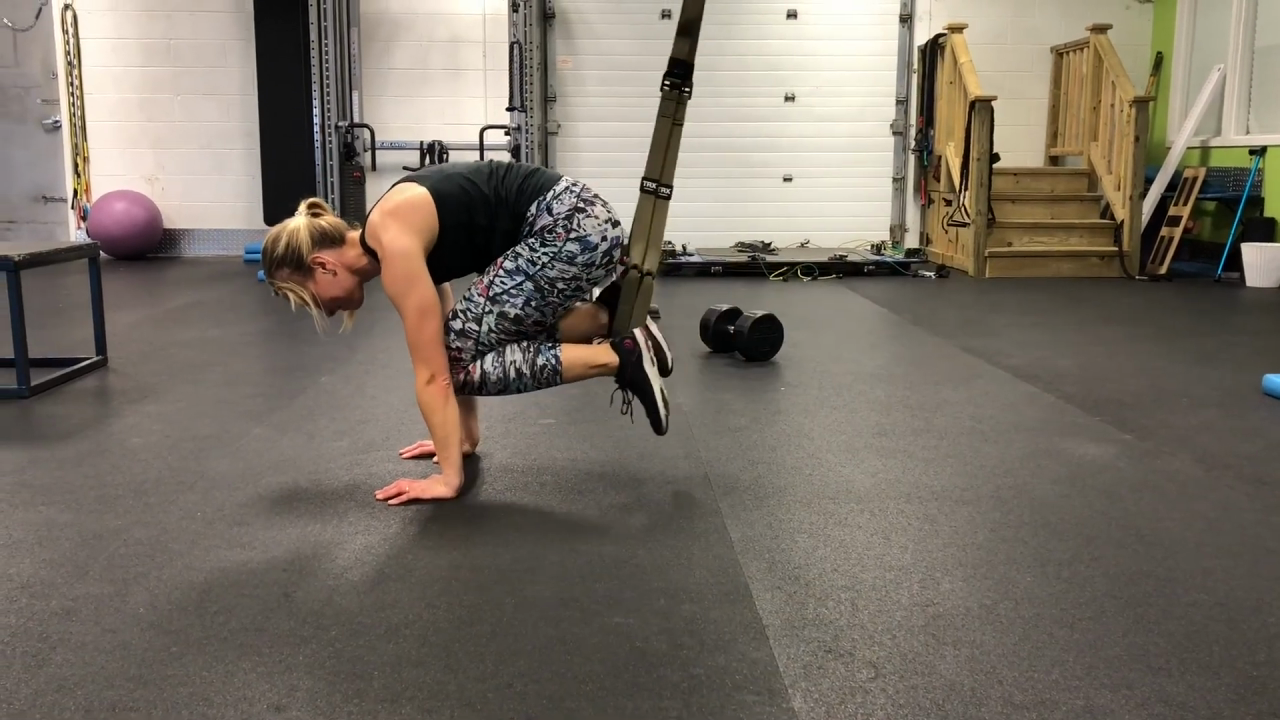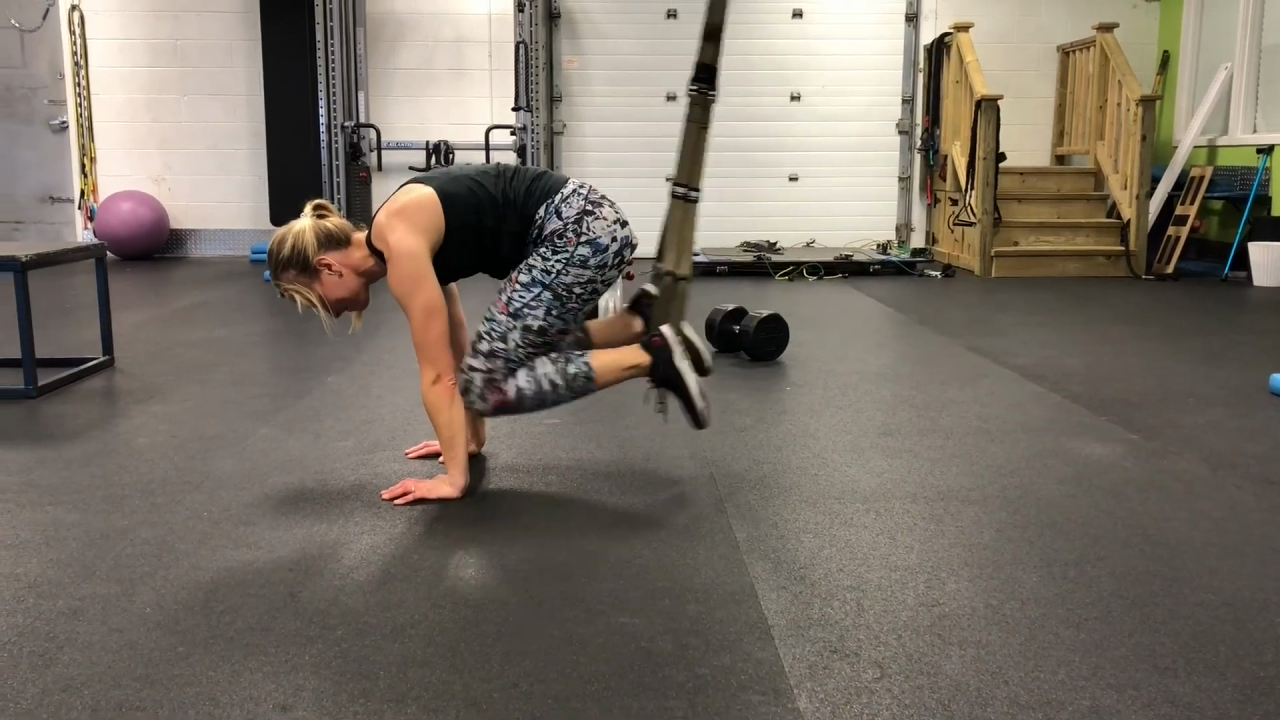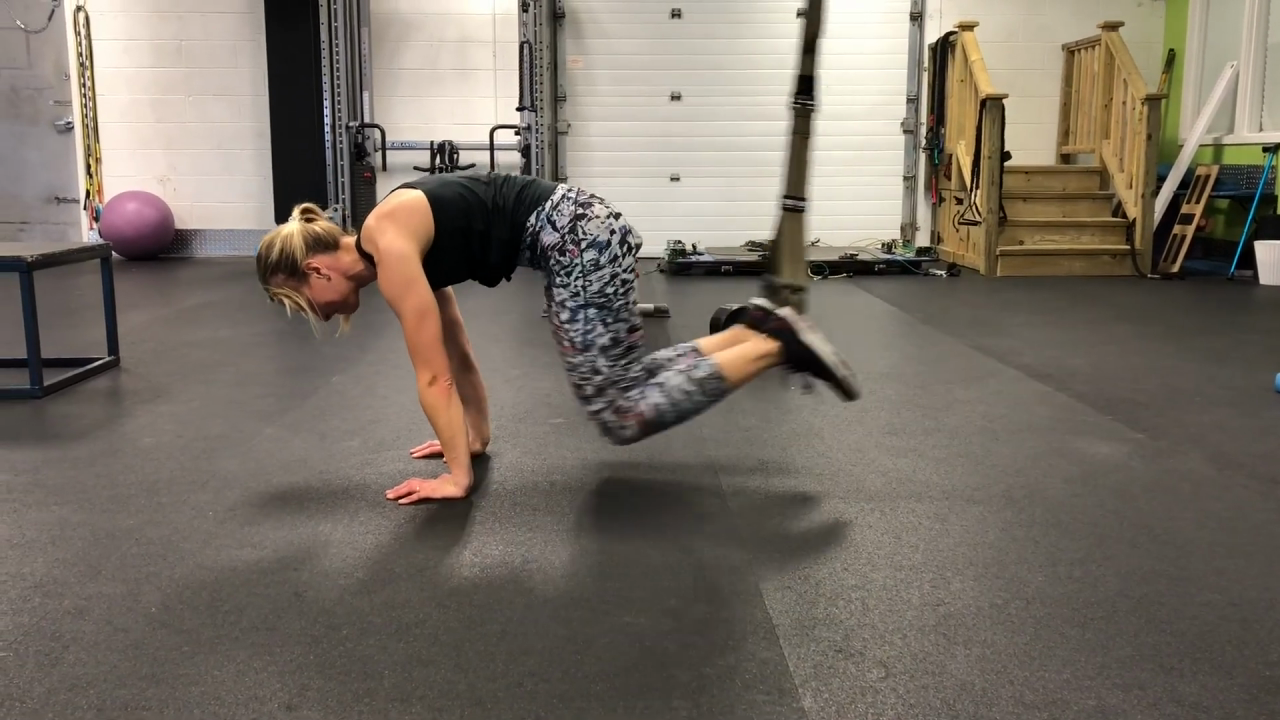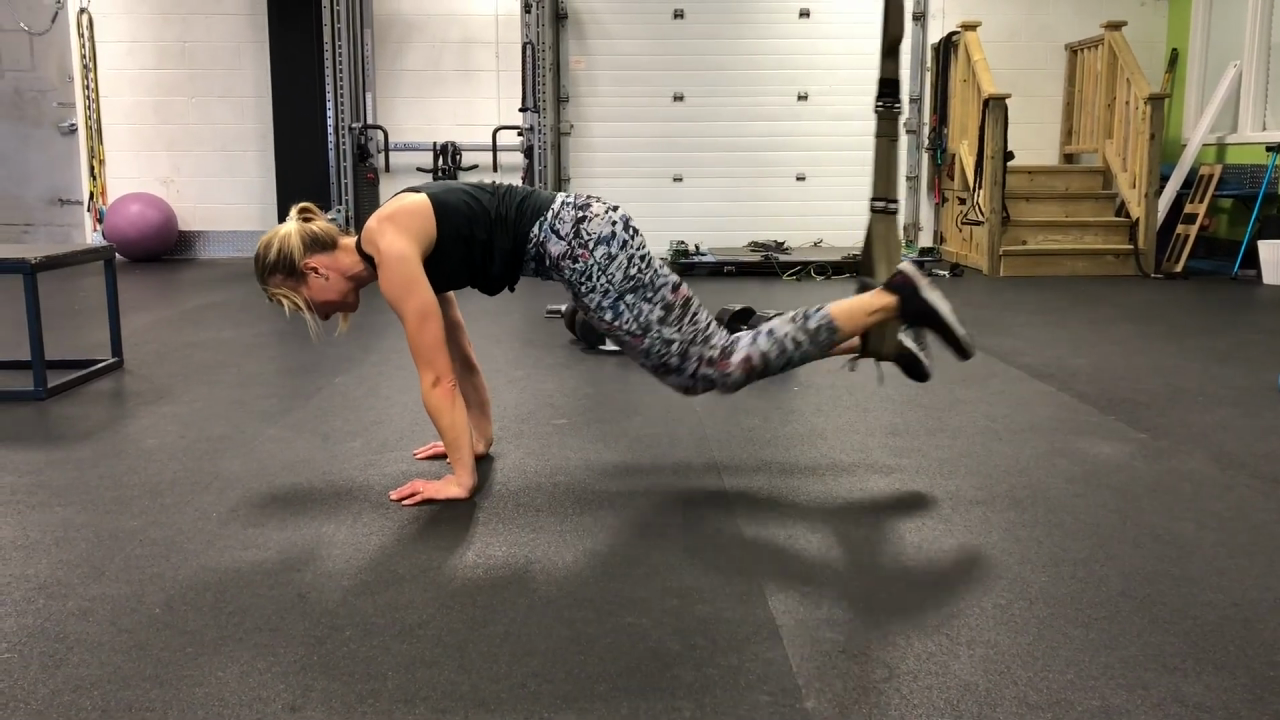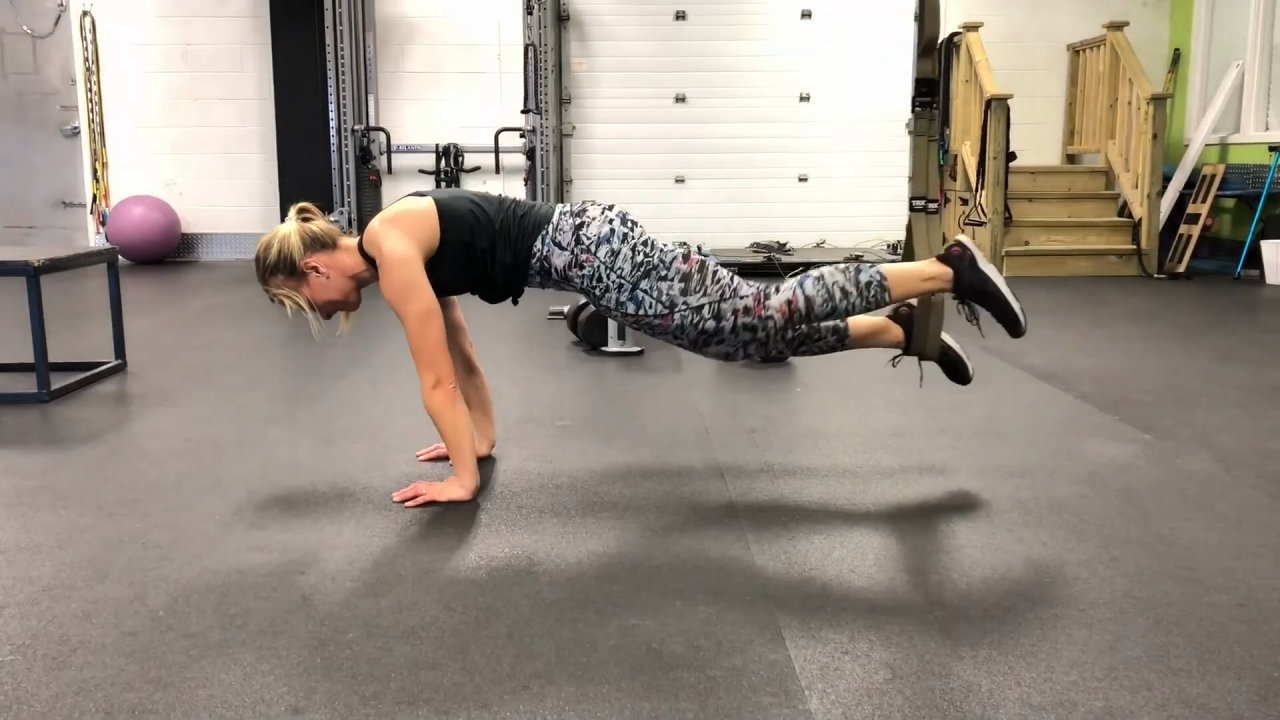
dt=0.3s
person 1, frame 1
left shoulder: (393, 243)
right shoulder: (396, 234)
left elbow: (434, 372)
right elbow: (447, 341)
left wrist: (449, 476)
right wrist: (465, 436)
left hip: (571, 229)
right hip: (578, 224)
left knee: (456, 360)
right knee: (479, 345)
left ankle: (616, 357)
right ankle: (608, 317)
person 1, frame 2
left shoulder: (399, 245)
right shoulder: (403, 237)
left elbow: (438, 373)
right elbow: (456, 350)
left wrist: (454, 477)
right wrist: (470, 437)
left hip: (581, 228)
right hip: (588, 225)
left knee: (486, 386)
right knee: (519, 358)
left ankle: (648, 357)
right ankle: (640, 323)
person 1, frame 3
left shoulder: (388, 246)
right shoulder: (402, 249)
left elbow: (435, 375)
right elbow: (455, 354)
left wrist: (458, 475)
right wrist: (476, 436)
left hip: (576, 235)
right hip: (575, 233)
left knee: (625, 413)
right knee: (621, 383)
left ankle: (777, 341)
right ankle: (756, 330)
person 1, frame 4
left shoulder: (388, 248)
right shoulder: (410, 249)
left elbow: (437, 377)
right elbow: (460, 357)
left wrist: (460, 478)
right wrist: (478, 438)
left hip: (579, 241)
right hip: (581, 237)
left knee: (713, 362)
right knee: (705, 358)
left ankle: (890, 302)
right ankle: (864, 330)
person 1, frame 5
left shoulder: (390, 249)
right shoulder: (409, 252)
left elbow: (437, 378)
right elbow: (461, 355)
left wrist: (463, 478)
right wrist: (481, 439)
left hip: (589, 250)
right hip: (585, 246)
left knee: (763, 311)
right knee: (753, 327)
left ankle: (948, 271)
right ankle: (903, 332)
